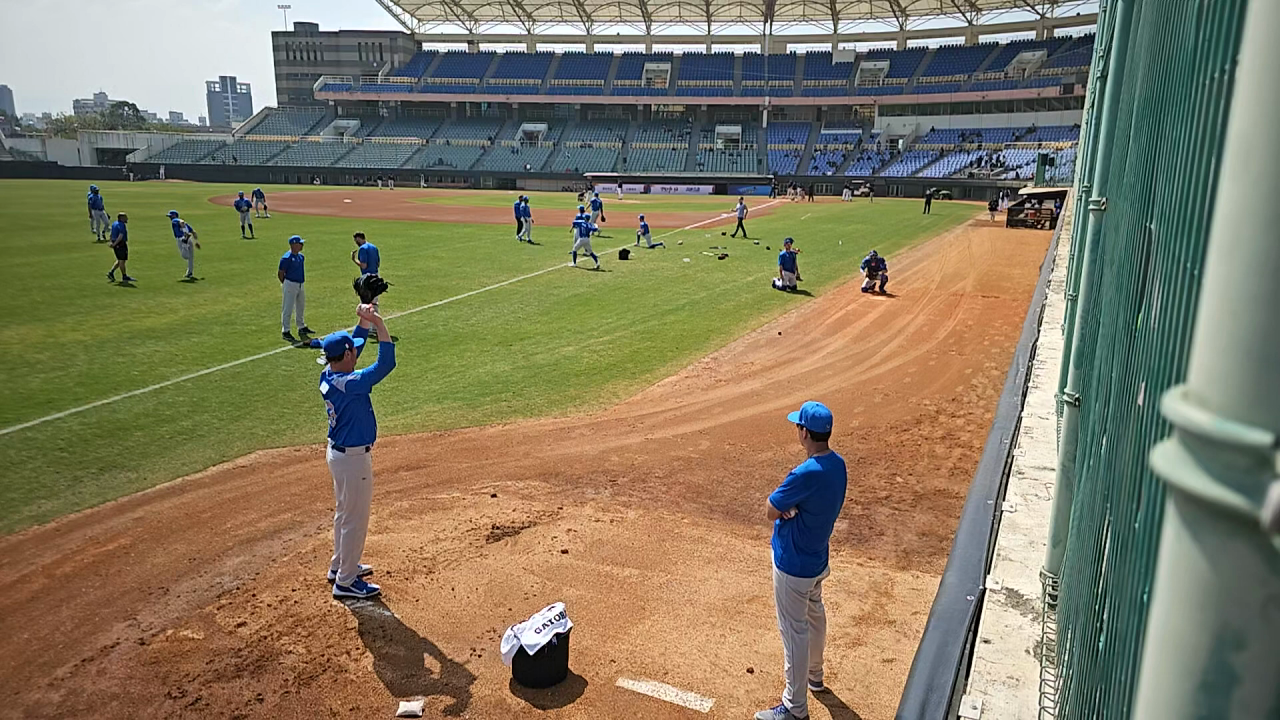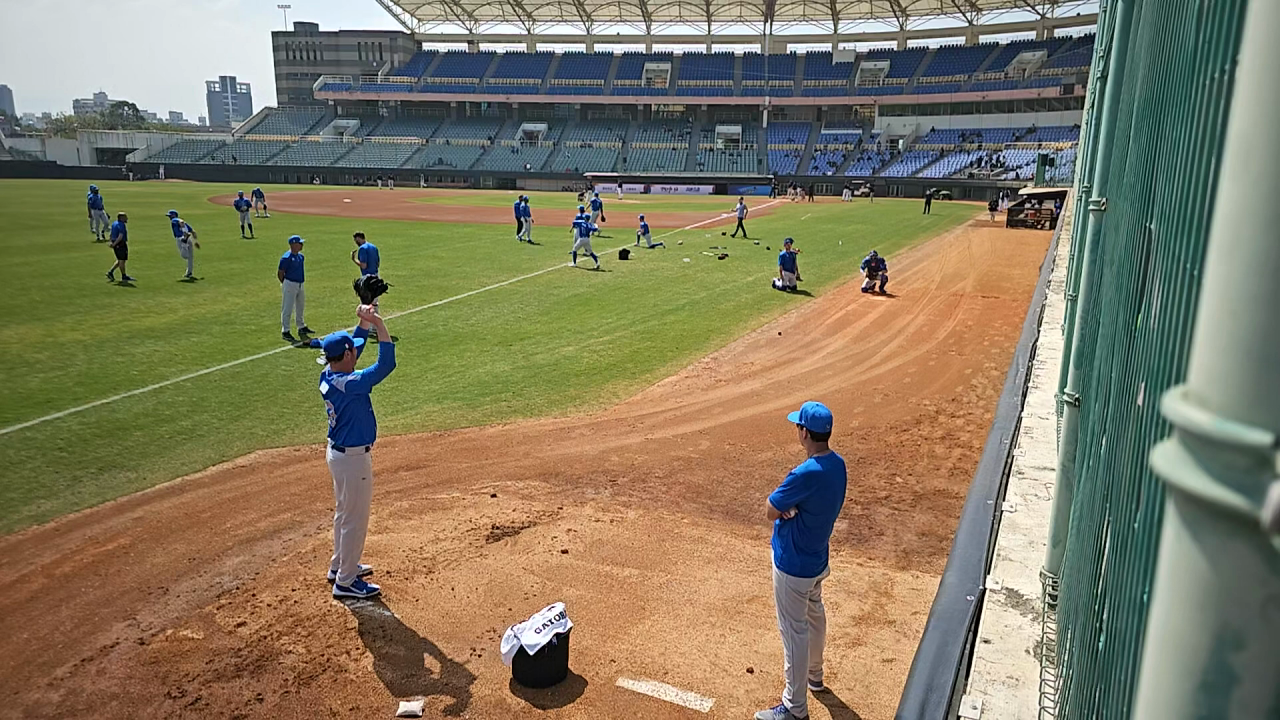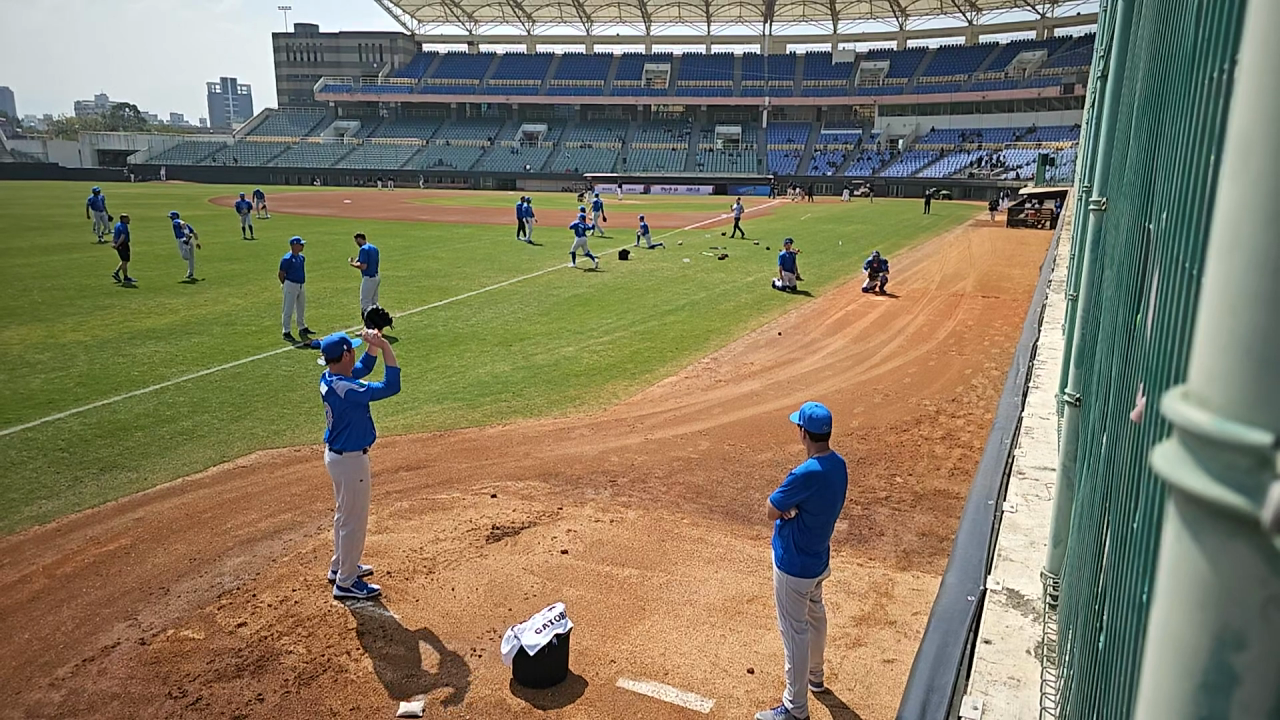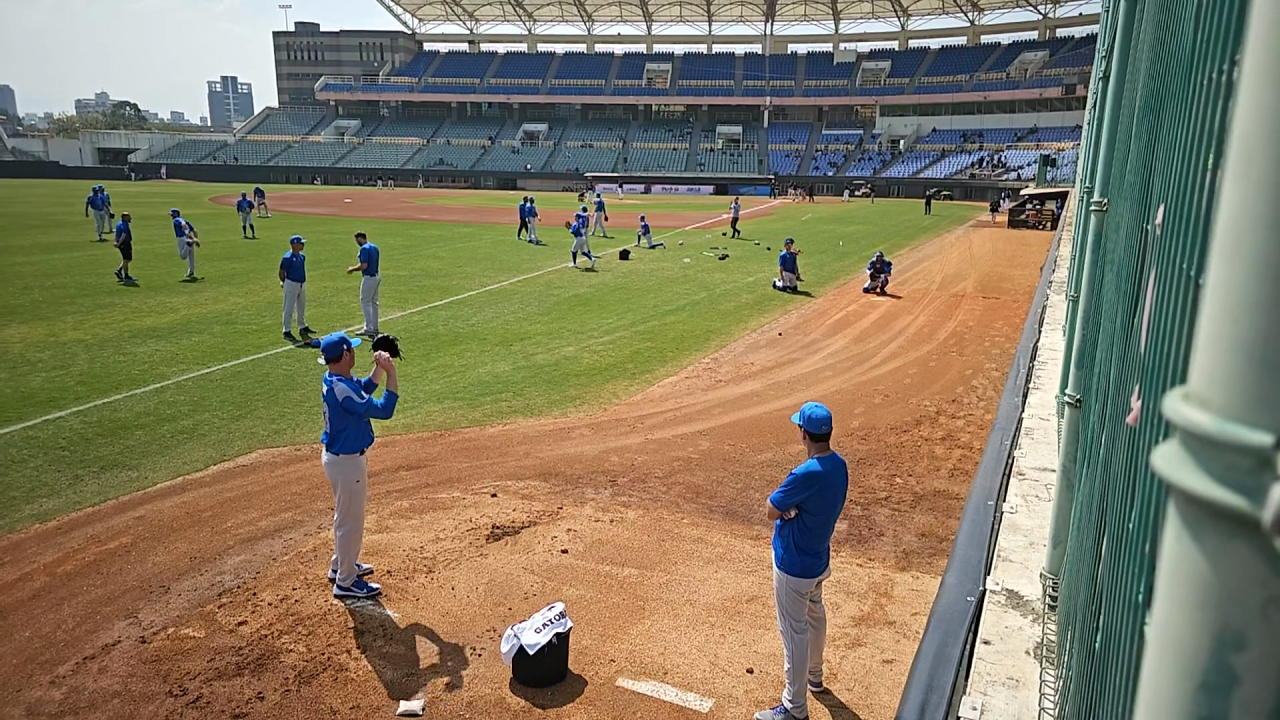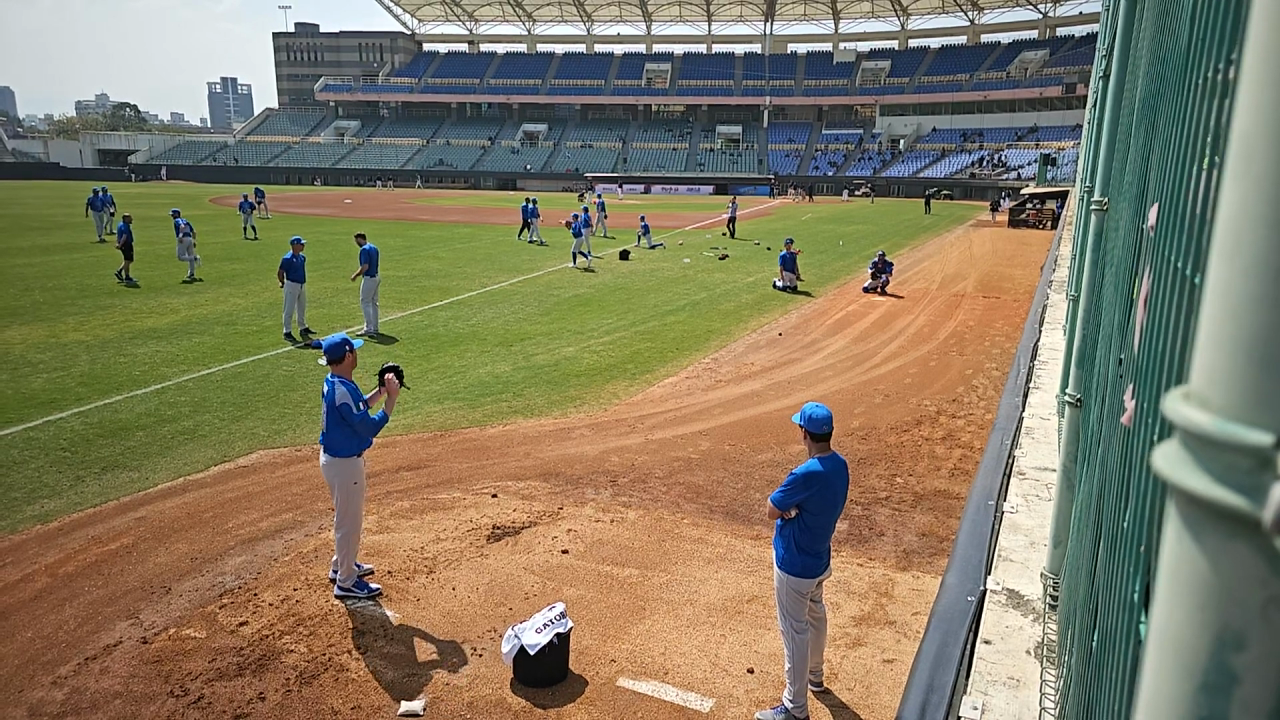
dt=1s
person 1, frame 1
left shoulder: (806, 474)
right shoulder: (838, 464)
left elbow: (771, 511)
left wrist: (784, 505)
right wrist: (790, 506)
left hip: (793, 565)
right hip: (818, 558)
left knee: (794, 631)
right knee: (814, 615)
right ankle: (815, 675)
person 1, frame 2
left shoulder: (806, 474)
right shoulder: (838, 464)
left elbow: (771, 511)
left wrist: (784, 505)
right wrist: (790, 506)
left hip: (793, 564)
right hip: (818, 558)
left knee: (794, 631)
right knee: (814, 615)
right ankle: (814, 675)
person 1, frame 3
left shoulder: (806, 474)
right shoulder: (839, 465)
left elbow: (771, 511)
left wrist: (785, 504)
right wrist: (791, 506)
left hip: (794, 565)
right hip: (818, 558)
left knee: (795, 632)
right knee: (815, 616)
right ankle: (815, 675)
person 1, frame 4
left shoulder: (806, 474)
right shoulder: (839, 465)
left elbow: (771, 510)
right wrist: (792, 506)
left hip: (794, 565)
right hip: (818, 559)
left knee: (794, 632)
right knee: (814, 616)
right ankle: (814, 676)
person 1, frame 5
left shoulder: (807, 474)
right shoulder: (840, 465)
left elbow: (772, 510)
right wrist: (793, 505)
left hip: (795, 565)
right hip: (819, 559)
left knee: (795, 631)
right knee: (815, 616)
right ankle: (815, 675)
person 2, frame 1
left shoulder: (328, 376)
right shoulder: (349, 384)
left elbow: (354, 343)
right elbow: (386, 363)
left wrist: (365, 320)
right wrist: (378, 323)
left hip: (338, 451)
right hip: (353, 458)
left knee: (345, 512)
right knee: (355, 518)
left ankle: (340, 565)
right ankle: (346, 581)
person 2, frame 2
left shoulder: (328, 376)
right shoulder: (348, 384)
left elbow: (356, 344)
right elbow: (386, 364)
left wrist: (365, 321)
right wrist: (378, 323)
left hip: (338, 452)
right hip: (353, 458)
left knee: (345, 513)
right knee: (355, 518)
left ankle: (340, 566)
right ankle: (345, 582)
person 2, frame 3
left shoulder: (329, 379)
right shoulder: (345, 389)
left elbow: (363, 368)
right elbow: (391, 386)
left wrist: (373, 344)
right wrist: (386, 347)
left hip: (338, 454)
right hip: (351, 460)
left knee: (345, 514)
right knee: (354, 520)
left ankle: (341, 566)
right ankle: (346, 582)
person 2, frame 4
left shoulder: (334, 379)
right shoulder: (341, 389)
left elbow: (364, 390)
right elbow: (384, 410)
left wrist: (380, 367)
right wrist: (391, 373)
left hip: (337, 455)
right hip: (347, 461)
left knee: (346, 515)
right knee: (351, 519)
left ankle: (341, 565)
right ankle: (346, 581)
person 2, frame 5
left shoulder: (334, 382)
right shoulder: (343, 391)
left elbow: (357, 408)
right elbow: (370, 427)
left wrist: (381, 390)
right wrist: (391, 398)
left hip: (335, 457)
right hip: (344, 462)
left knee: (347, 517)
right knee: (349, 521)
left ankle: (342, 565)
right ankle: (346, 582)
